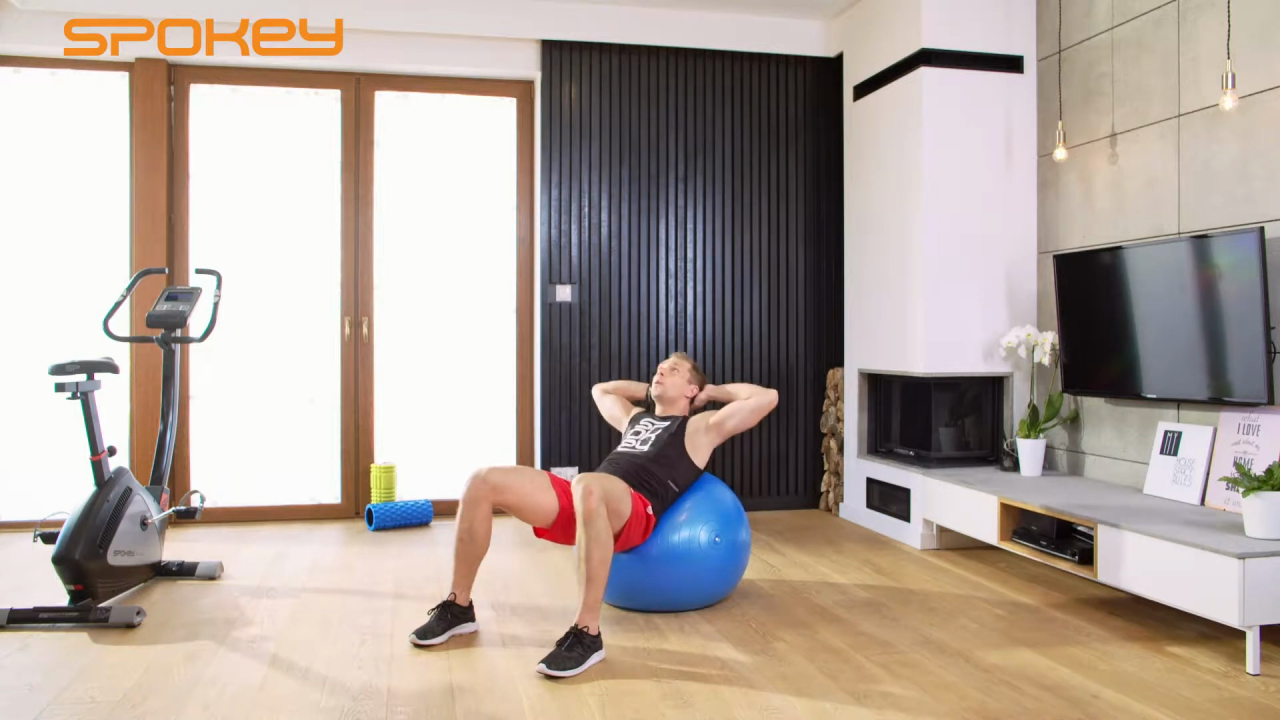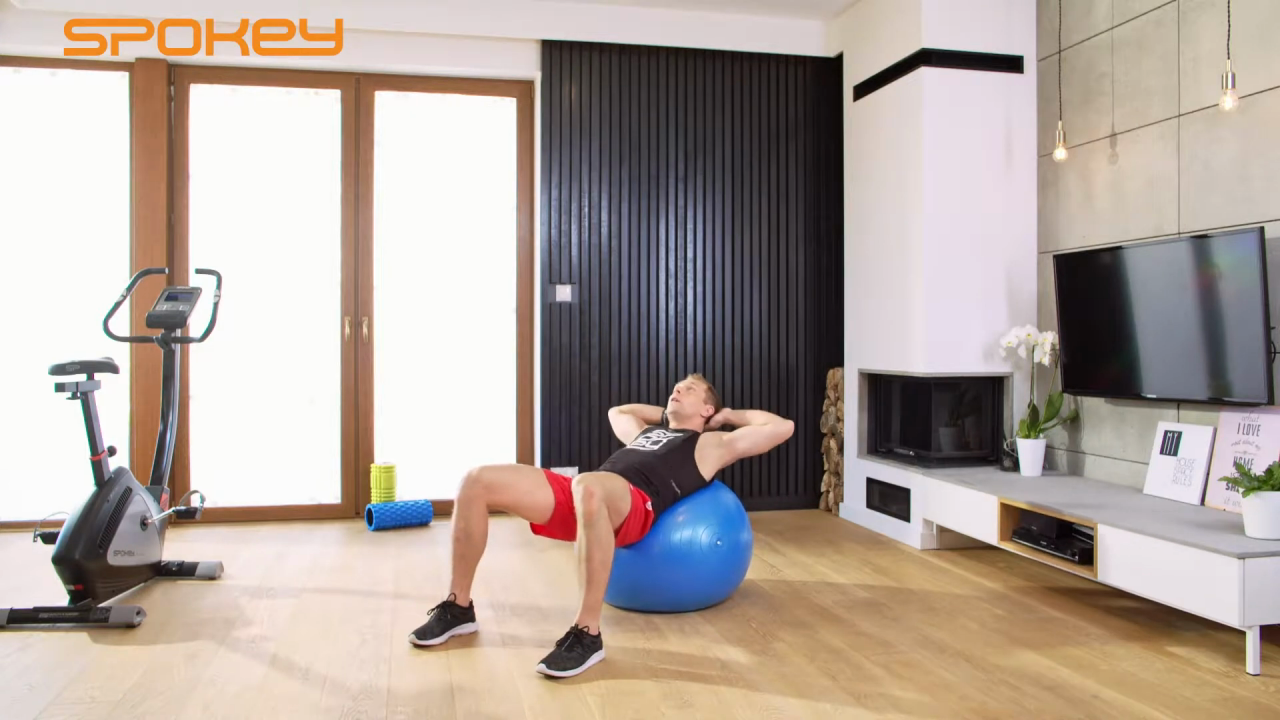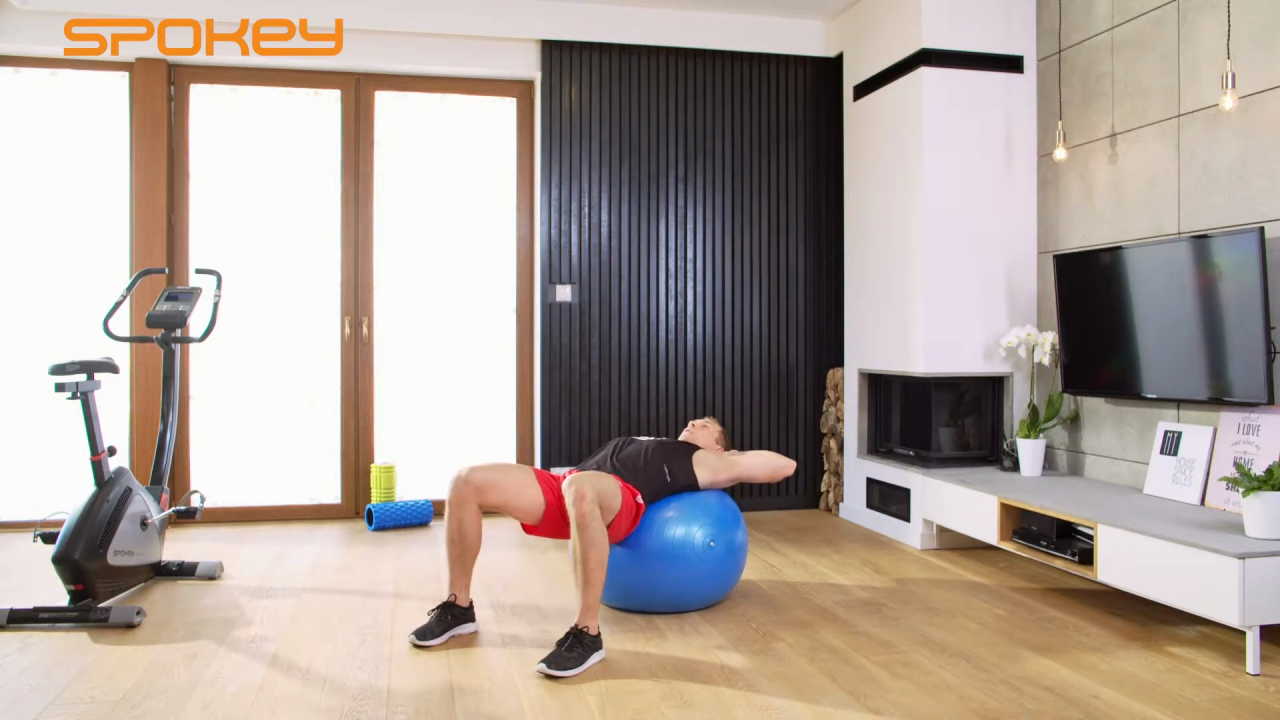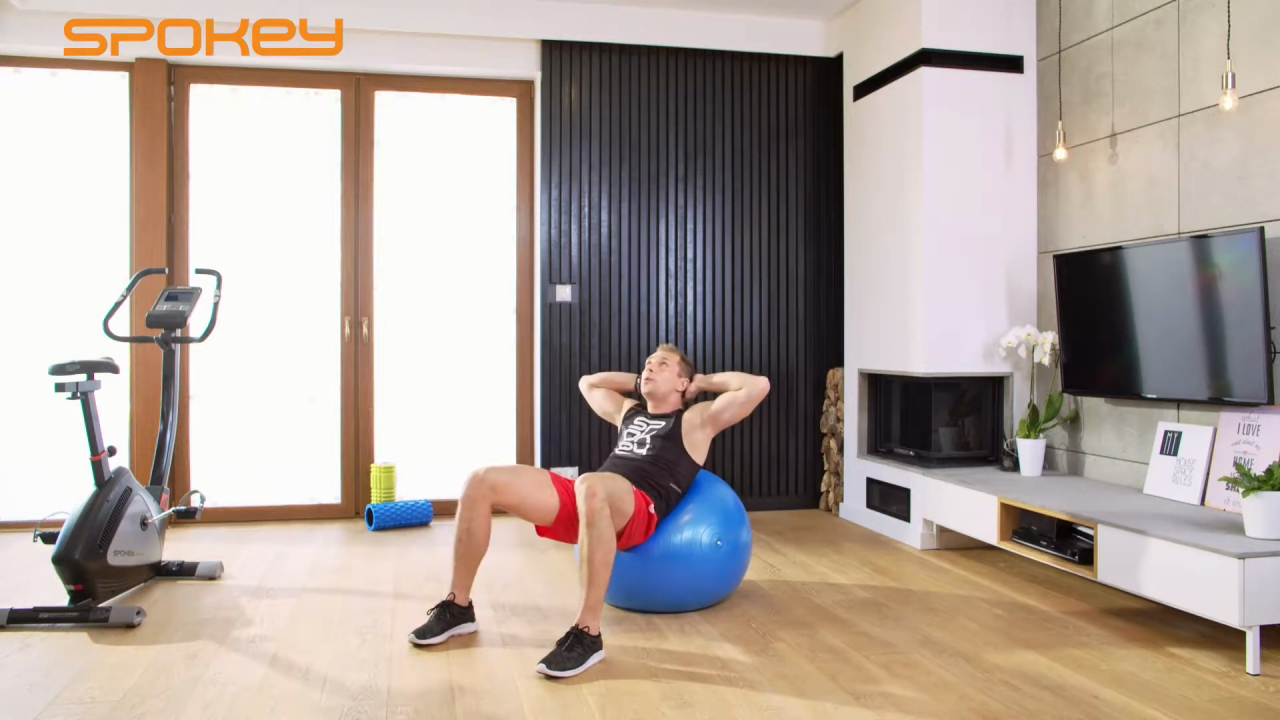
dt=1s
person 1, frame 1
left shoulder: (699, 428)
right shoulder: (637, 418)
left elbow: (767, 397)
right elbow: (601, 391)
left wrist: (713, 391)
right wrist: (649, 391)
left hip: (632, 510)
right hip: (581, 499)
left knee: (587, 489)
right knee: (483, 481)
left ankle: (588, 634)
right ankle: (459, 607)
person 1, frame 2
left shoulder: (711, 444)
right shoulder: (648, 431)
left elbow: (783, 427)
right elbow: (617, 411)
left wrist: (728, 415)
right wrist: (665, 412)
left hip: (634, 505)
right hip: (579, 495)
left knee: (589, 489)
right knee: (478, 481)
left ankle: (588, 633)
right ankle: (459, 606)
person 1, frame 3
left shoulder: (708, 463)
right shoulder: (665, 452)
left elbow: (785, 465)
left wrist: (733, 452)
left hip: (622, 495)
right hip: (567, 485)
left knee: (581, 491)
right knee: (467, 483)
left ankle: (587, 634)
right ankle: (458, 607)
person 1, frame 4
left shoulder: (696, 421)
right shoulder: (629, 412)
left elbow: (758, 386)
right elbow: (589, 383)
left wrist: (705, 382)
right wrist: (638, 382)
left hip: (638, 509)
right hip: (585, 499)
left knee: (592, 487)
right knee: (482, 482)
left ankle: (588, 633)
right ankle: (458, 606)
